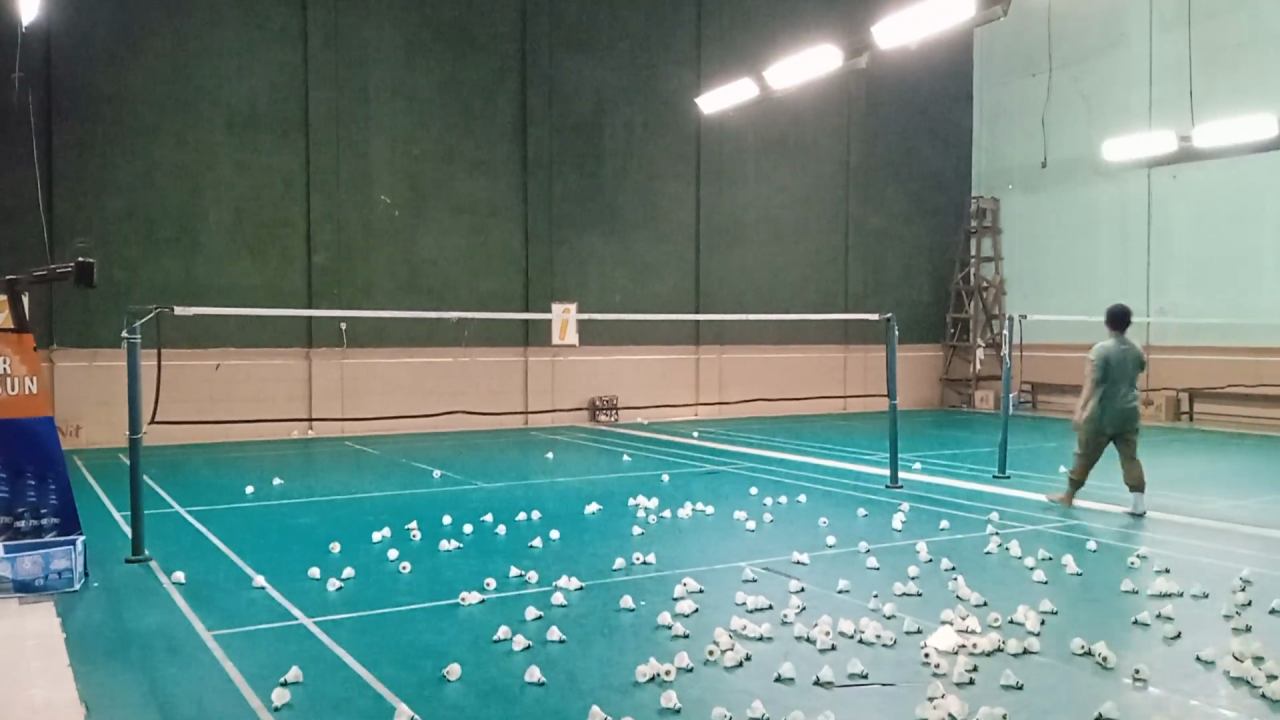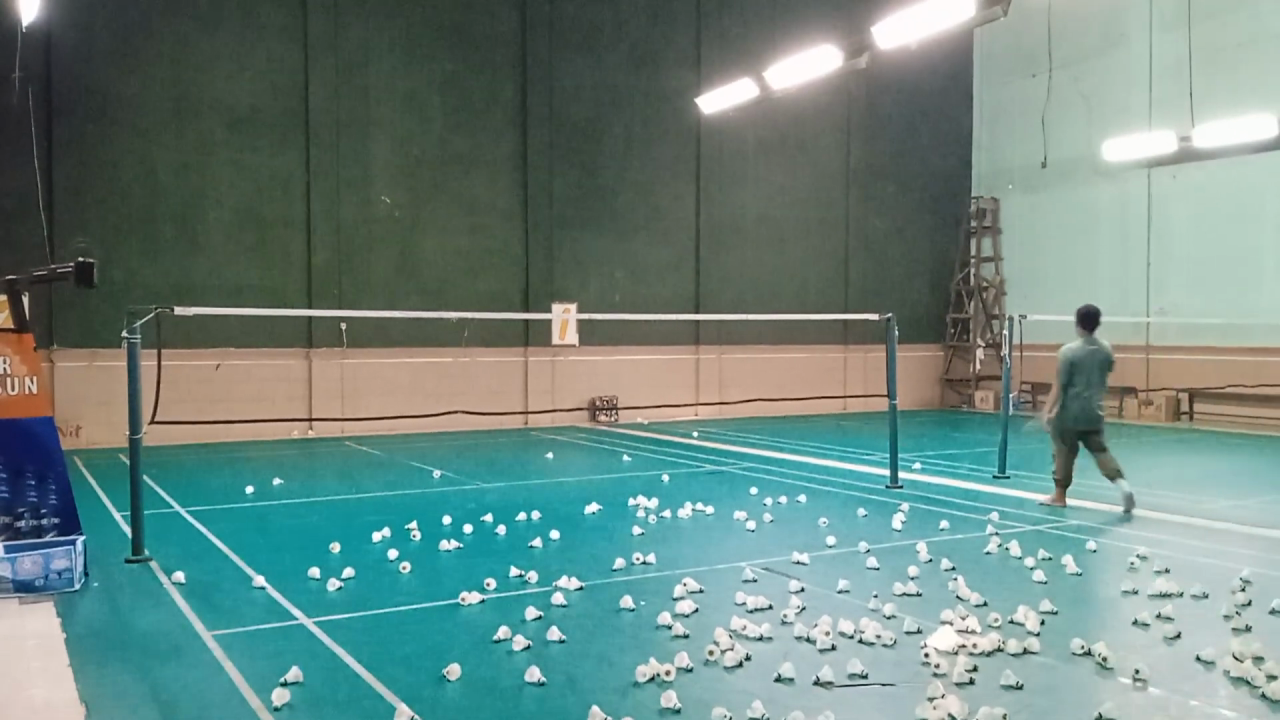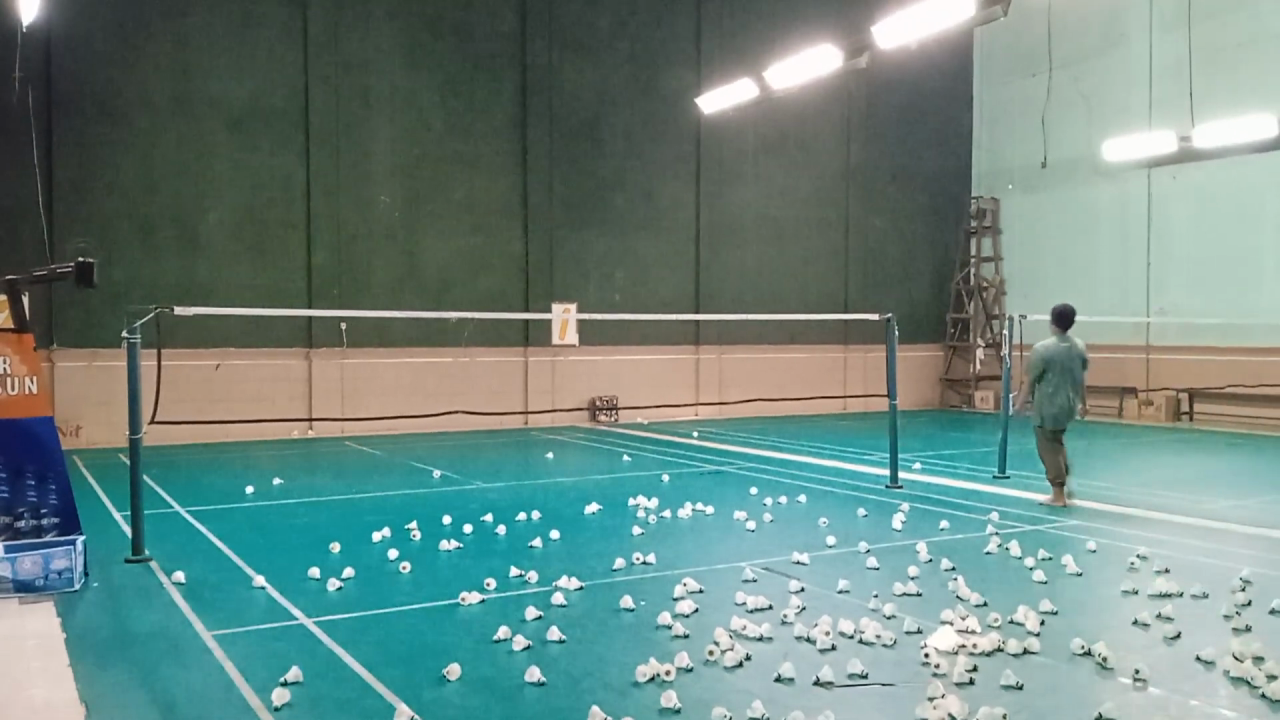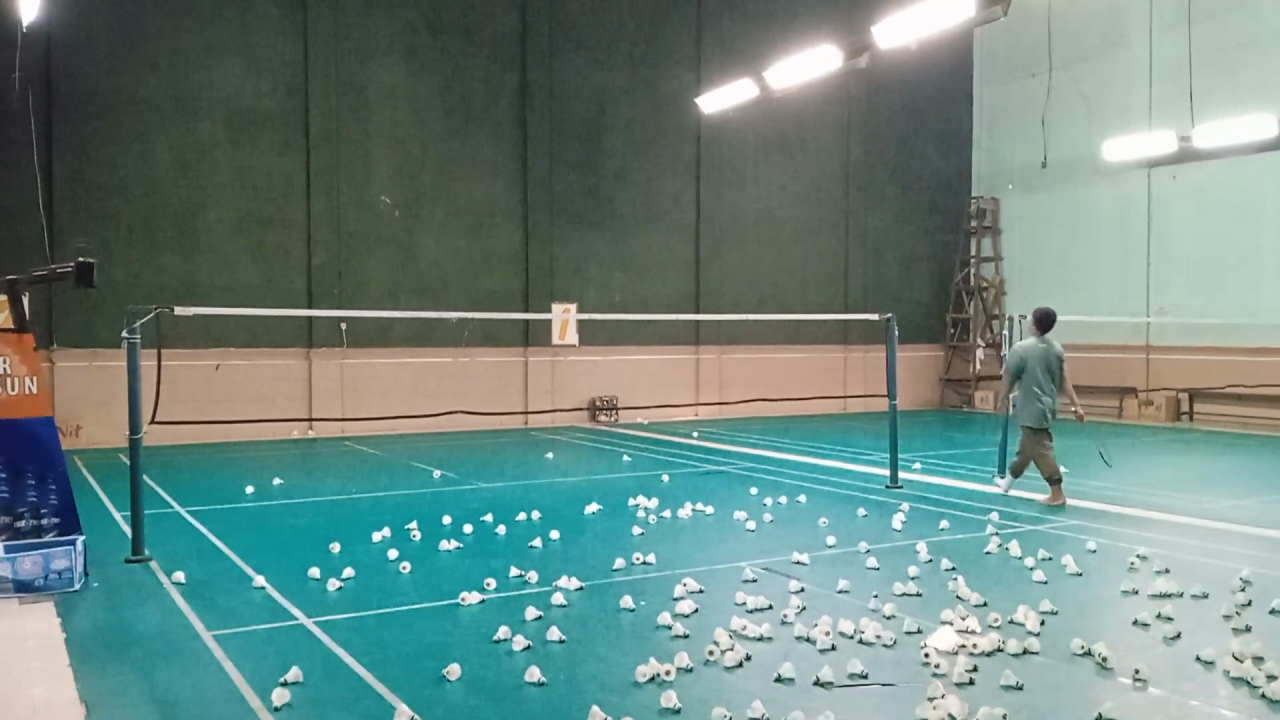
dt=0.2s
person 1, frame 1
left shoulder: (1101, 350)
right shoulder: (1136, 350)
left elbow: (1091, 383)
left wrist: (1080, 409)
left hip: (1104, 415)
right hip: (1129, 413)
left knee: (1085, 456)
right knee: (1130, 458)
left ankle: (1069, 495)
right ankle: (1138, 502)
person 1, frame 2
left shoulder: (1069, 351)
right shoulder: (1106, 349)
left elbow: (1059, 386)
left wrist: (1049, 411)
left hip: (1070, 413)
right hip: (1094, 411)
left knee: (1064, 454)
right knee: (1100, 452)
left ankle: (1060, 495)
right ankle: (1123, 486)
person 1, frame 3
left shoulder: (1042, 349)
right shoulder: (1080, 347)
left elbow: (1030, 381)
right elbow: (1081, 378)
left wrist: (1021, 402)
right wrist: (1082, 403)
left hip: (1048, 409)
right hip: (1068, 406)
left knee: (1051, 450)
right knee: (1056, 448)
left ankle: (1059, 494)
right ankle: (1068, 484)
person 1, frame 4
left shoulder: (1020, 349)
right shoulder: (1057, 349)
left elbow: (1008, 380)
right elbow: (1064, 380)
left wrist: (1002, 400)
right wrist: (1076, 405)
left hip: (1031, 409)
right hip: (1047, 406)
left knee: (1042, 451)
right knee: (1025, 446)
left ankle: (1057, 492)
right ankle: (1009, 481)
